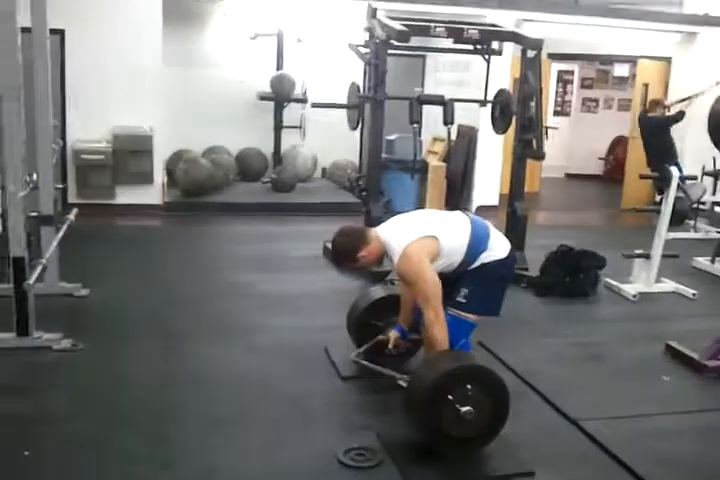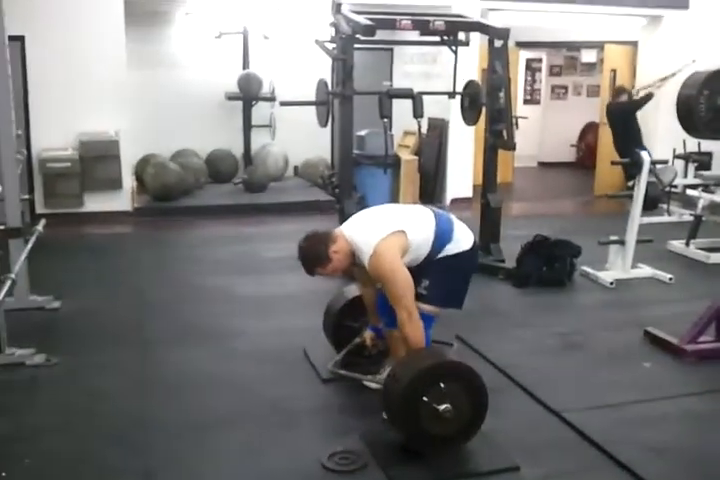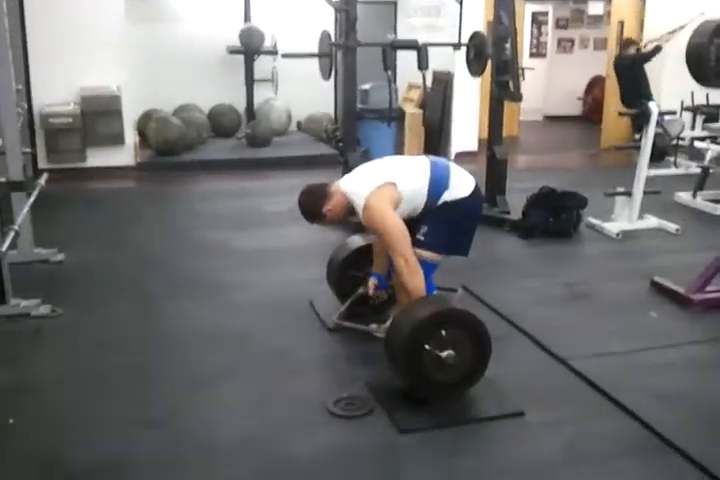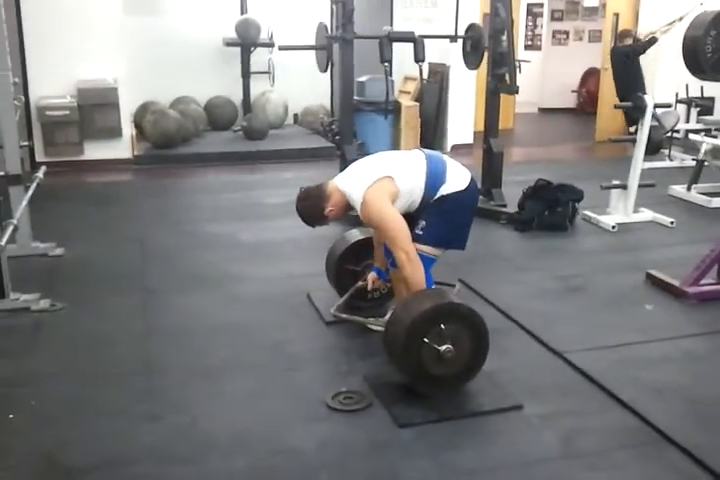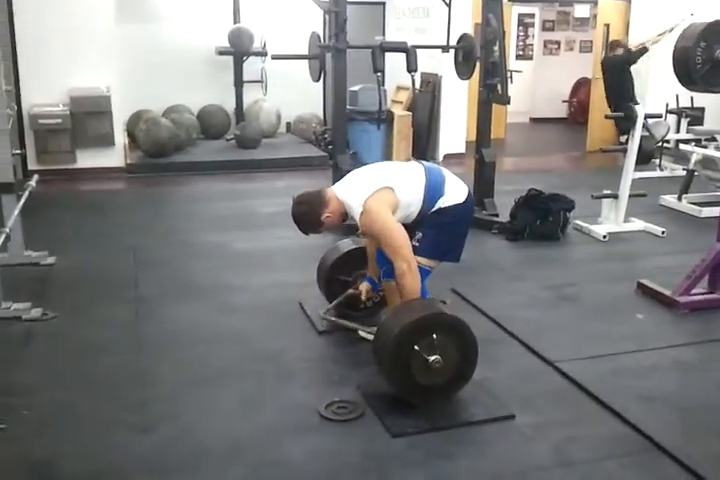
dt=1s
person 1, frame 1
left shoulder: (408, 255)
right shoulder: (387, 233)
left elbow: (434, 314)
right elbow: (410, 286)
right wrist: (402, 327)
left hip: (492, 258)
right hip: (467, 246)
left knee: (452, 333)
right knee: (424, 311)
person 1, frame 2
left shoulder: (378, 254)
right shoulder: (346, 236)
left elbow: (408, 314)
right elbow: (367, 284)
right wrist: (374, 326)
left hip: (455, 248)
right hip: (427, 240)
left knee: (417, 321)
right knee: (387, 307)
person 1, frame 3
left shoulder: (371, 204)
right shoulder: (354, 184)
left elbow: (406, 259)
right elbow: (383, 234)
right wrist: (378, 276)
left hip: (459, 197)
right hip: (436, 192)
left knee: (417, 266)
right knee: (396, 257)
person 1, frame 4
left shoulder: (368, 201)
right shoulder: (346, 183)
left elbow: (407, 254)
right elbow: (385, 230)
right wrist: (379, 269)
left hip: (455, 191)
right hip: (432, 182)
left knee: (416, 264)
right knee: (394, 250)
person 1, frame 5
left shoulder: (369, 210)
right shoulder: (344, 190)
left elbow: (406, 265)
right elbow: (374, 237)
right wrist: (372, 279)
left hip: (451, 203)
right hip: (424, 194)
left knee: (412, 274)
right knee: (386, 259)
